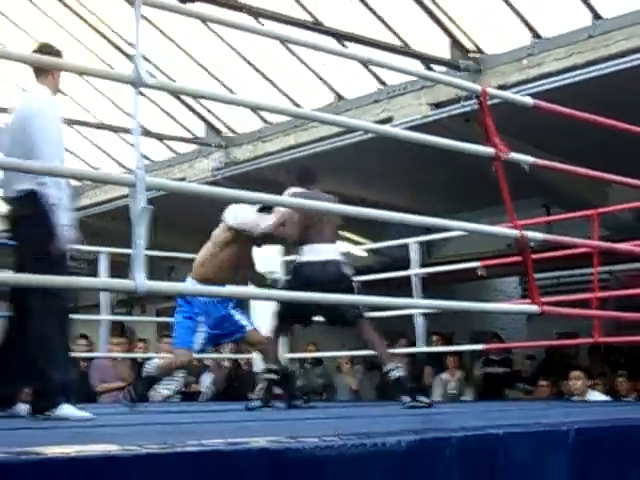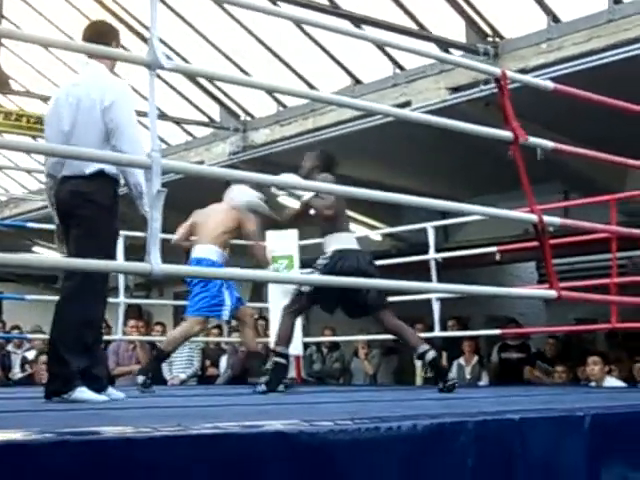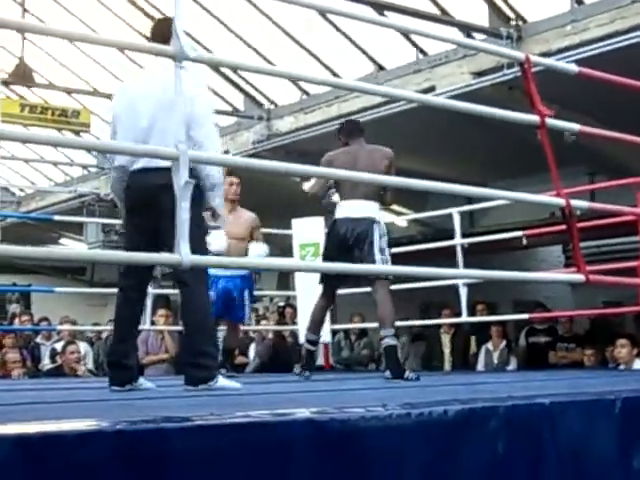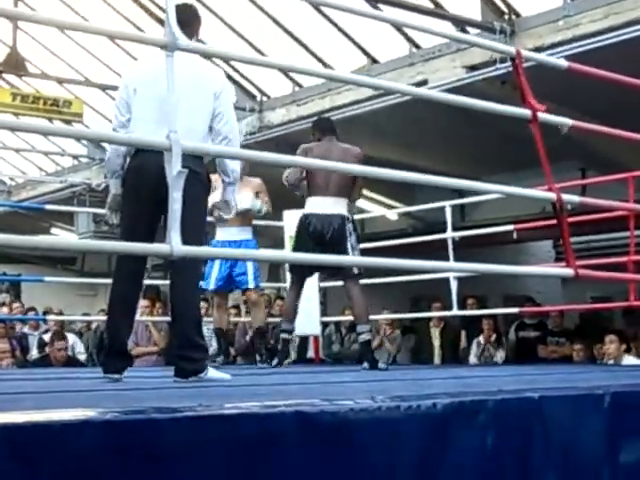
dt=0.7s
person 1, frame 1
right shoulder: (44, 107)
right elbow: (48, 166)
left wrist: (57, 218)
right wrist: (63, 220)
right hip: (39, 211)
right knee: (51, 302)
right ankle: (51, 397)
person 1, frame 2
left shoulder: (64, 91)
right shoulder: (112, 87)
left elbow: (51, 155)
right elbow: (129, 148)
left wrist: (56, 202)
right wrist: (146, 201)
left hip: (67, 189)
right hip: (96, 190)
left knee: (86, 285)
right knee: (85, 285)
left ankle: (92, 377)
right ankle: (63, 380)
person 1, frame 3
left shoulder: (128, 88)
right shoulder: (188, 82)
left elbow: (116, 152)
right elbow: (205, 142)
left wrist: (122, 199)
right wrist: (215, 194)
left hip: (138, 185)
right hip: (177, 183)
left knee: (133, 278)
right knee: (192, 276)
left ankle: (122, 371)
right ankle: (201, 371)
person 1, frame 4
left shoulder: (140, 70)
right shoulder: (211, 75)
left elbow: (119, 129)
right elbow: (227, 136)
left wrist: (114, 183)
right wrist: (229, 188)
left hip: (142, 167)
right hip: (187, 169)
left knee: (129, 263)
right knee: (186, 265)
left ankle: (114, 360)
right ankle: (190, 363)
person 2, frame 1
left shoulder: (297, 196)
right shoulder: (334, 202)
left elbow: (294, 235)
left hip: (306, 270)
right hip: (335, 268)
left knee: (278, 331)
right knee: (367, 331)
left ankle: (267, 393)
right ankle: (405, 391)
person 2, frame 2
left shoulder: (323, 178)
right shoulder: (322, 183)
left elbow: (328, 210)
left wrist: (306, 200)
left hip: (339, 257)
right hip: (358, 258)
left knee: (291, 311)
right knee: (388, 319)
left ankle: (274, 377)
right ankle: (441, 372)
person 2, frame 3
left shoulder: (333, 157)
right shoulder: (386, 155)
left elbow: (315, 192)
right elbow: (388, 200)
left wrist: (310, 185)
left hip: (341, 224)
right hip: (368, 223)
left knee: (327, 294)
right knee: (380, 288)
left ankle: (307, 362)
right ankle: (392, 362)
person 2, frame 4
left shoulder: (307, 149)
right shoulder: (355, 153)
left elbow: (292, 179)
right elbow: (354, 195)
left wrist: (297, 181)
left hip: (311, 218)
right hip: (339, 219)
left knee: (296, 284)
right knee: (352, 284)
left ankle: (283, 350)
right ankle: (367, 354)
person 3, frame 1
left shoulder: (246, 243)
right shoulder: (236, 227)
left elbow: (252, 278)
right elbow: (277, 220)
left hip: (221, 300)
right hip: (196, 301)
left knee: (259, 341)
right knee: (181, 359)
person 3, frame 2
left shoulder: (201, 212)
right shoulder: (242, 210)
left elbow: (177, 239)
right elbow: (256, 244)
left hip: (207, 266)
right hip: (209, 265)
left knee: (247, 315)
right knee: (196, 323)
right ankle: (146, 371)
person 3, frame 3
left shoulder: (250, 218)
left elbow: (259, 245)
left wrist: (259, 249)
right wrist: (206, 242)
left hip: (241, 278)
right hip: (216, 277)
left knee: (235, 327)
left ankle: (226, 365)
person 3, frame 4
left shoulder: (256, 183)
right shoulder: (214, 180)
left elbow: (268, 210)
left wrist: (255, 205)
right wrist: (217, 196)
left hip: (245, 243)
right hip: (221, 243)
left knee: (254, 296)
right knee: (219, 299)
left ankle: (260, 352)
right ankle: (223, 351)
